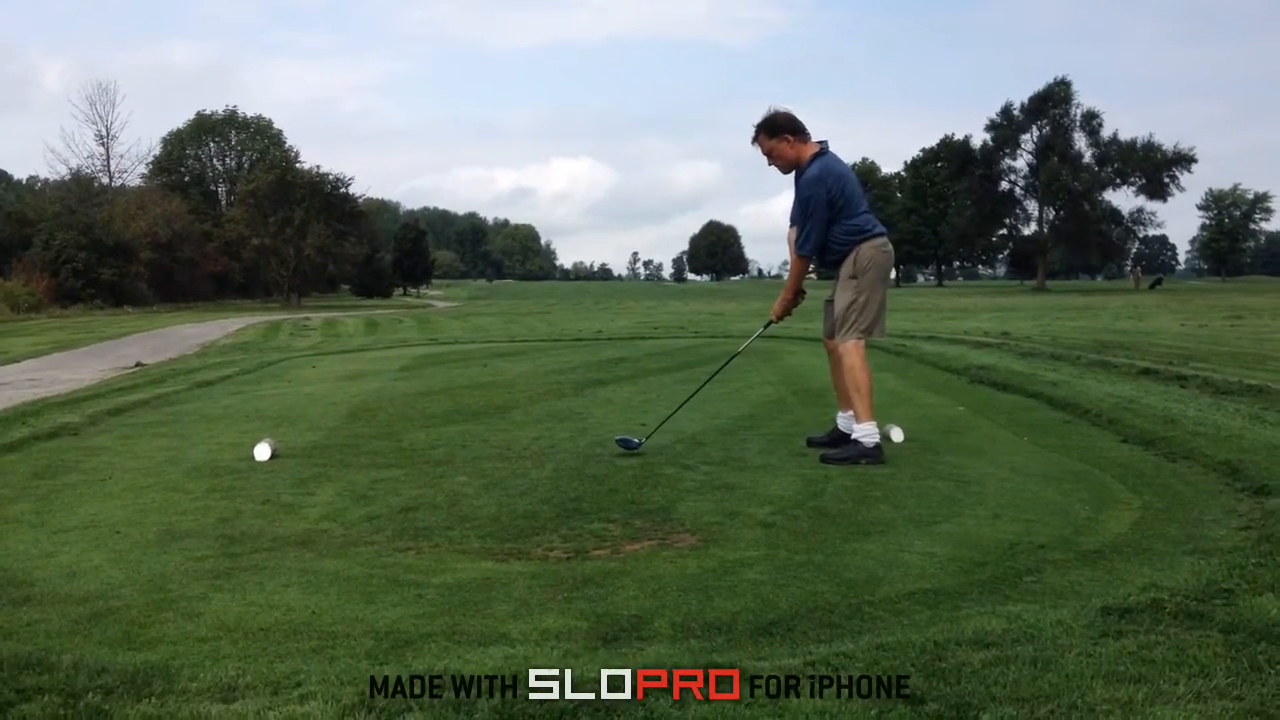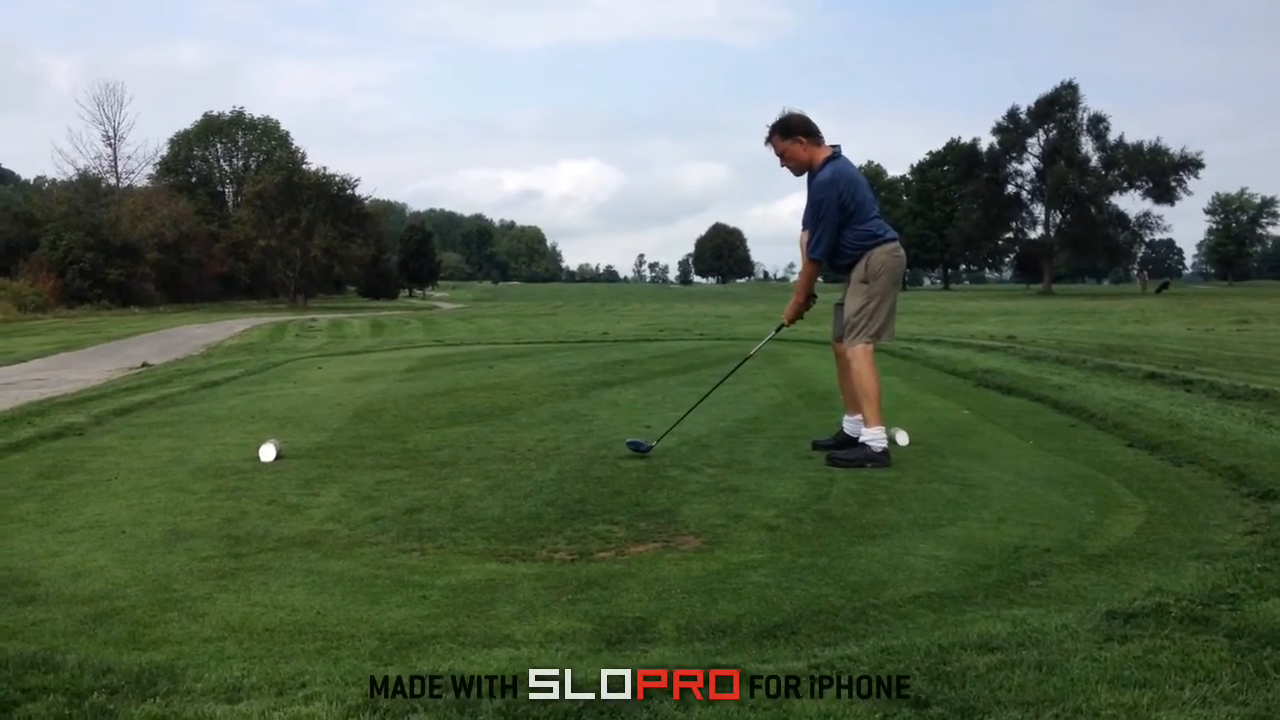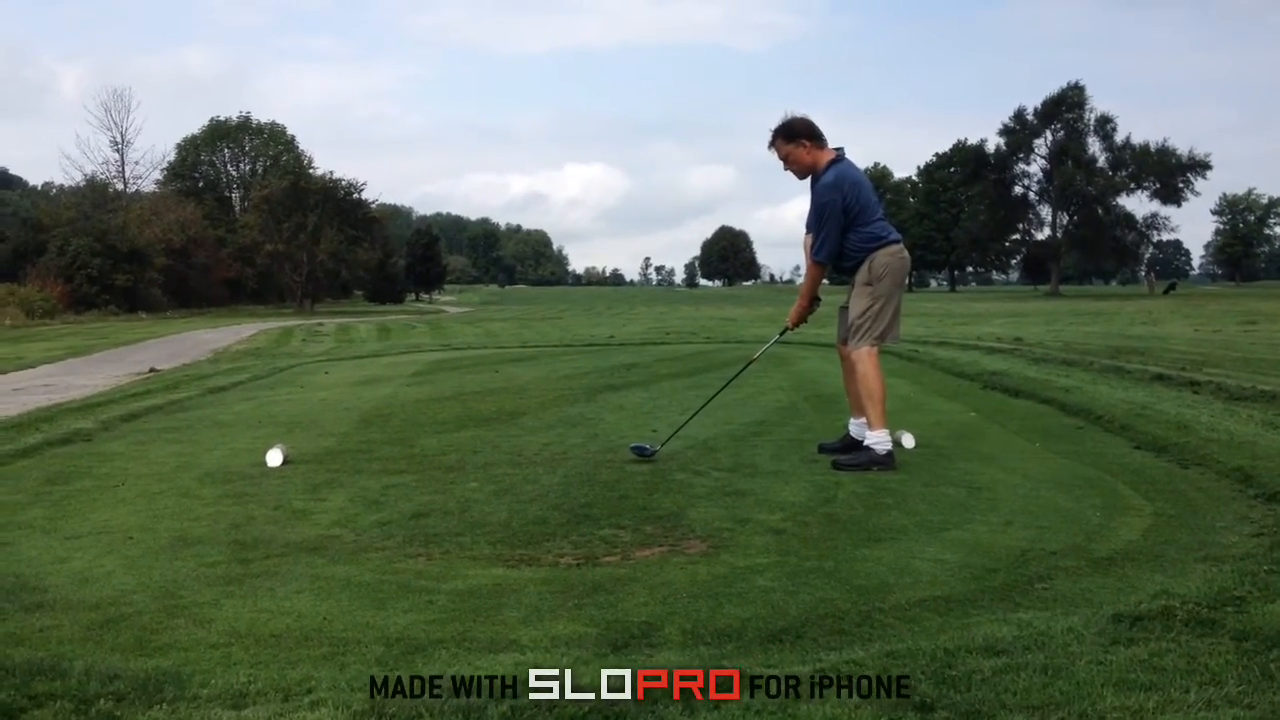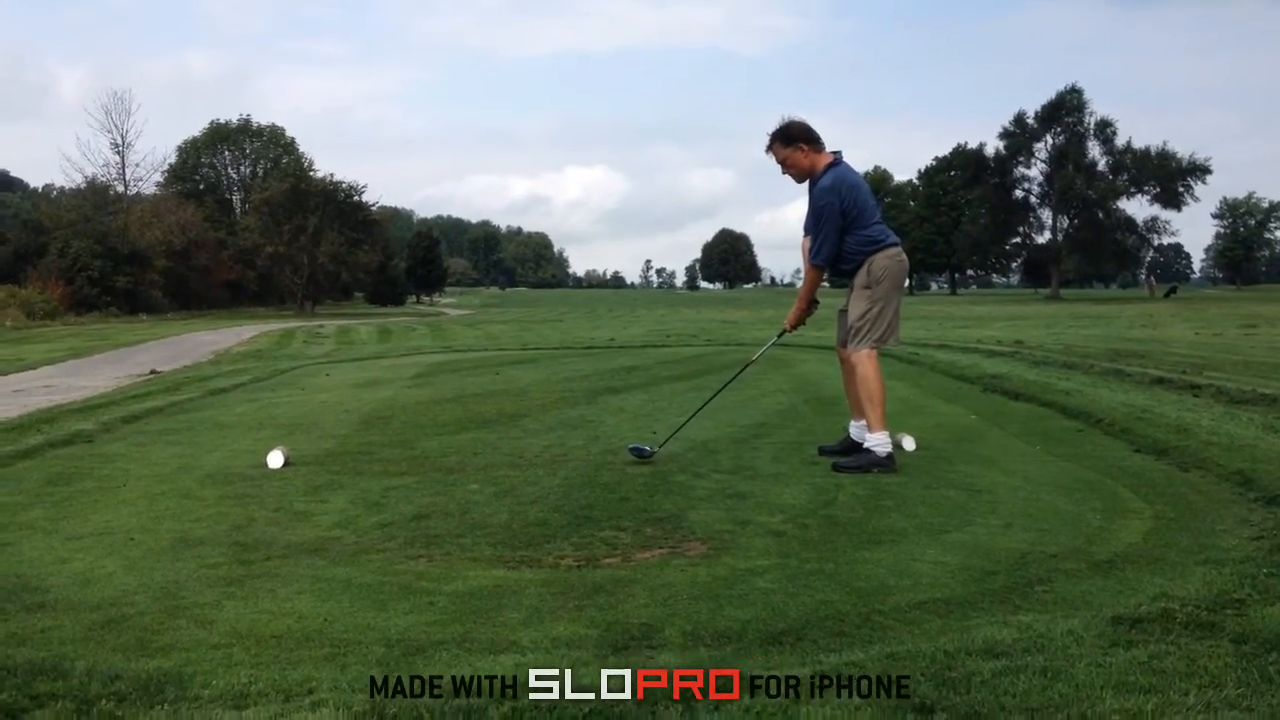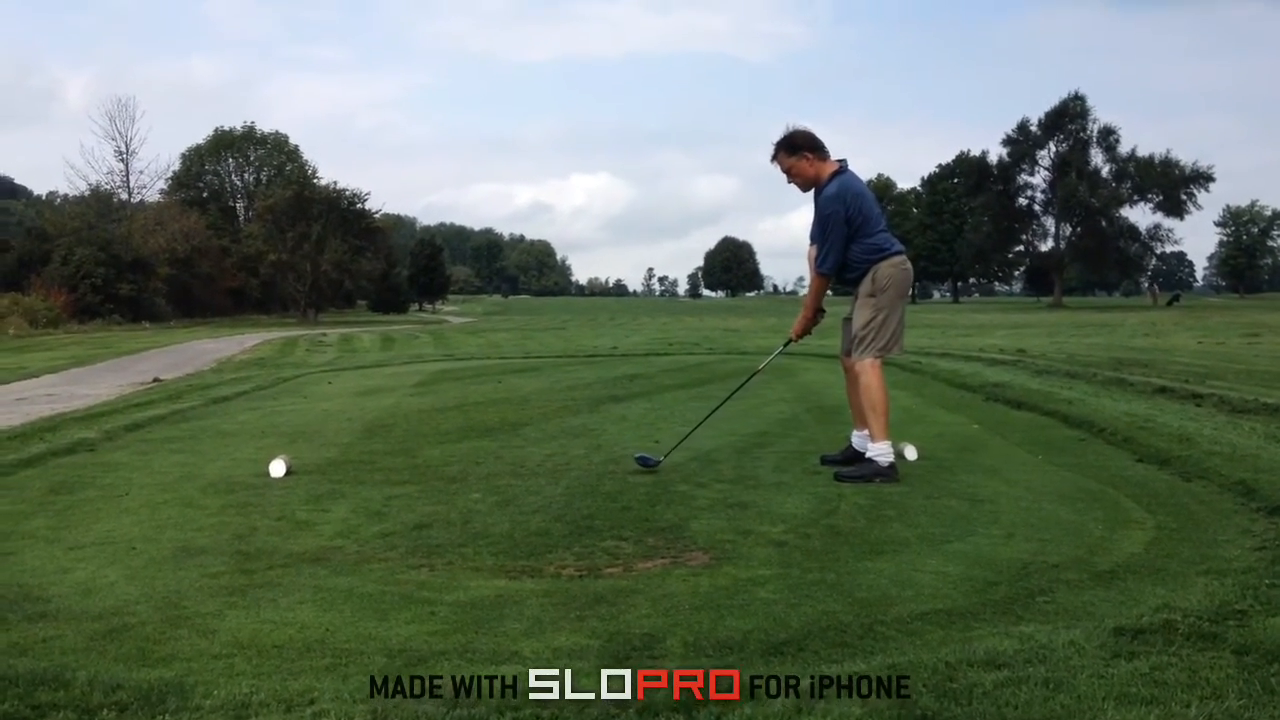
dt=0.4s
person 1, frame 1
left shoulder: (816, 177)
right shoulder: (814, 166)
left elbow: (807, 246)
right elbow: (797, 229)
left wrist: (788, 295)
right wrist: (795, 285)
left hip: (864, 256)
right hip: (854, 258)
left knee: (849, 342)
right knee: (833, 341)
left ankle: (867, 439)
right ankle: (847, 426)
person 1, frame 2
left shoulder: (827, 181)
right shoulder: (827, 169)
left elbow: (818, 250)
right elbow: (809, 232)
left wrist: (799, 299)
right wrist: (805, 287)
left hip: (875, 261)
right hip: (865, 262)
left knee: (858, 346)
right knee: (842, 345)
left ankle: (874, 443)
right ankle: (853, 429)
person 1, frame 3
left shoulder: (831, 184)
right shoulder: (831, 172)
left elbow: (823, 253)
right elbow: (813, 235)
left wrist: (803, 303)
right wrist: (809, 290)
left hip: (879, 263)
right hip: (870, 264)
left knee: (863, 348)
right knee: (847, 346)
left ankle: (879, 445)
right ankle: (859, 432)
person 1, frame 4
left shoulder: (828, 188)
right shoulder: (829, 175)
left elbow: (820, 257)
right elbow: (811, 239)
left wrist: (801, 305)
right wrist: (808, 294)
left hip: (878, 266)
right hip: (869, 267)
left knee: (863, 351)
right knee: (847, 349)
left ankle: (880, 448)
right ankle: (860, 434)
person 1, frame 5
left shoulder: (834, 195)
right shoulder: (834, 183)
left elbow: (826, 265)
right elbow: (817, 247)
left wrist: (807, 314)
right wrist: (814, 302)
left hip: (883, 274)
right hip: (873, 276)
left knee: (866, 360)
right knee: (850, 358)
left ankle: (881, 458)
right ankle: (862, 444)
